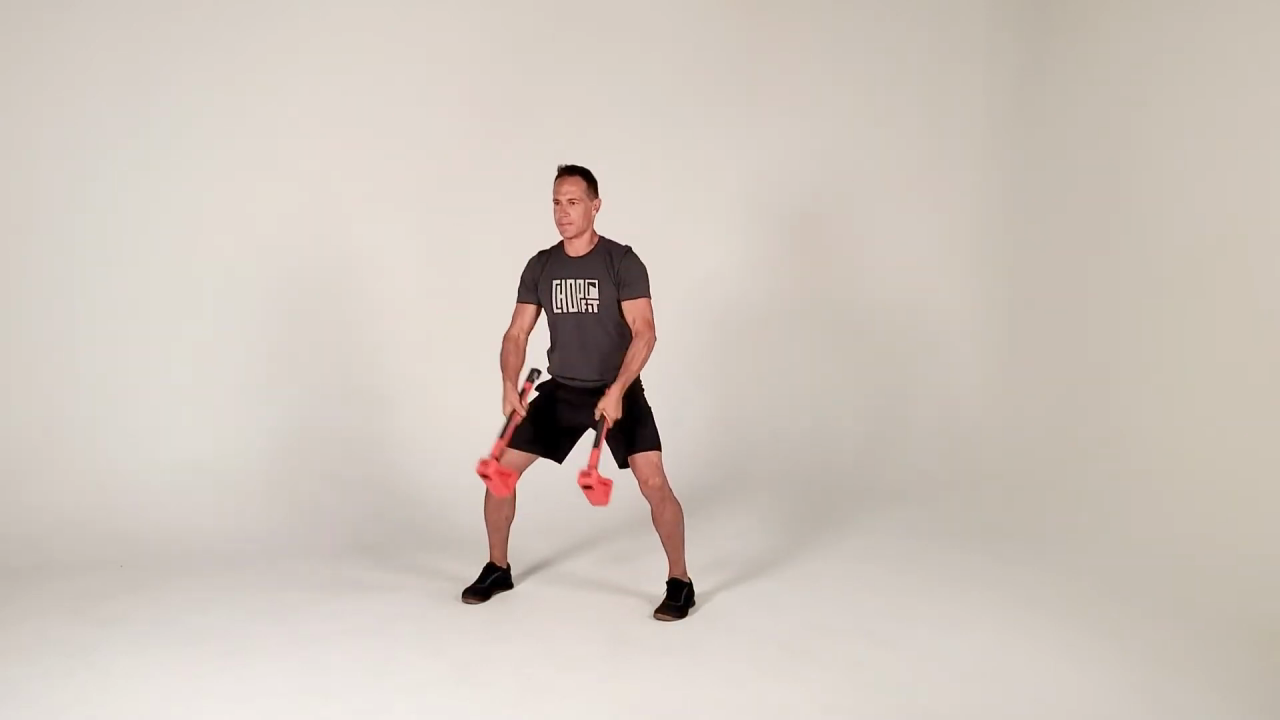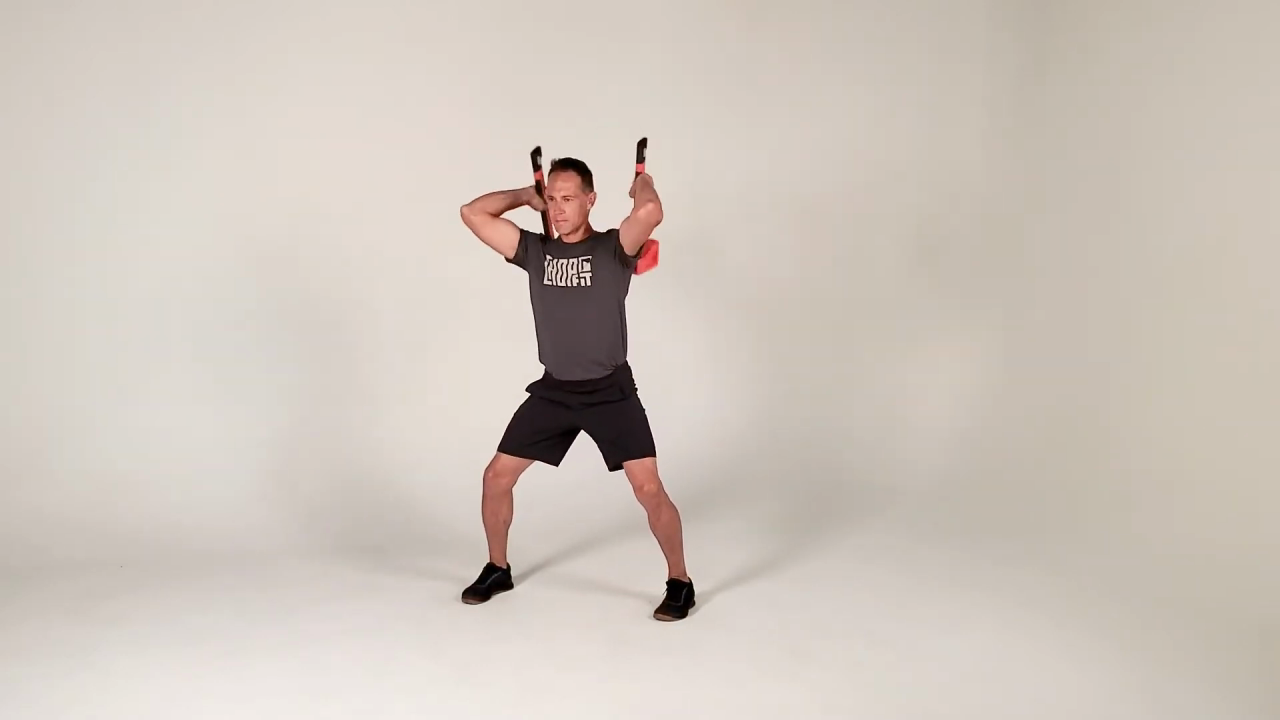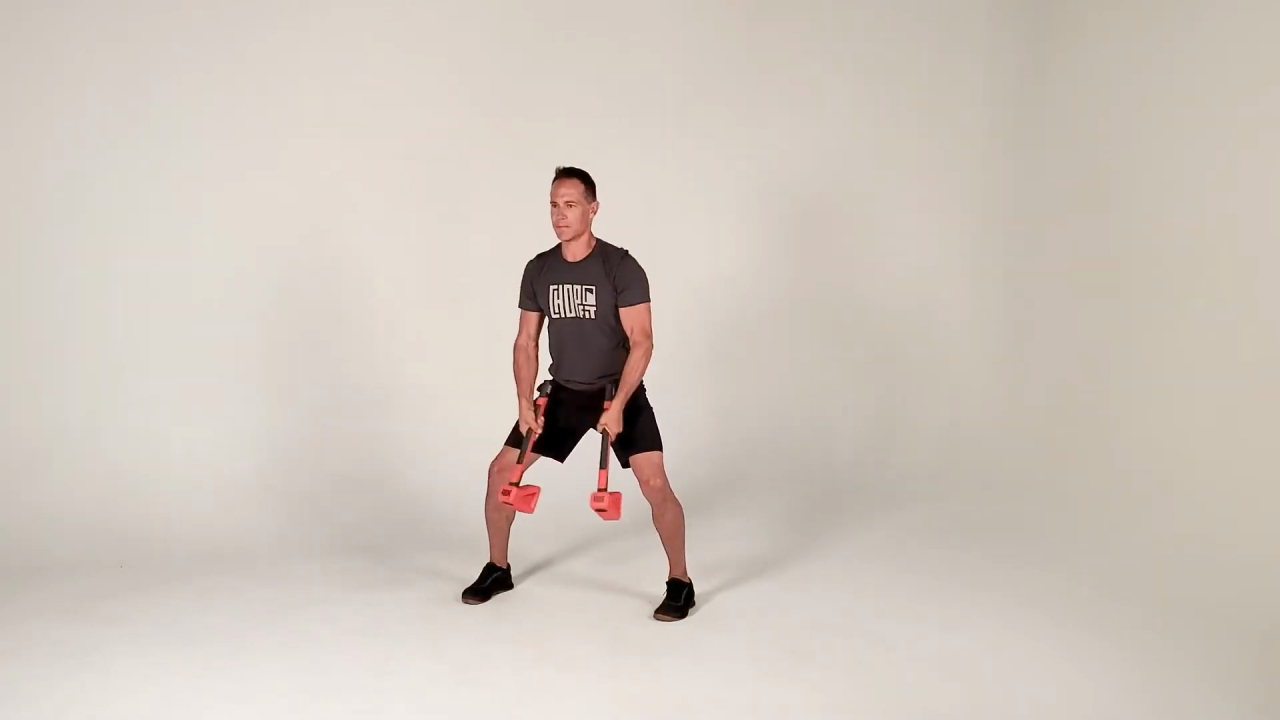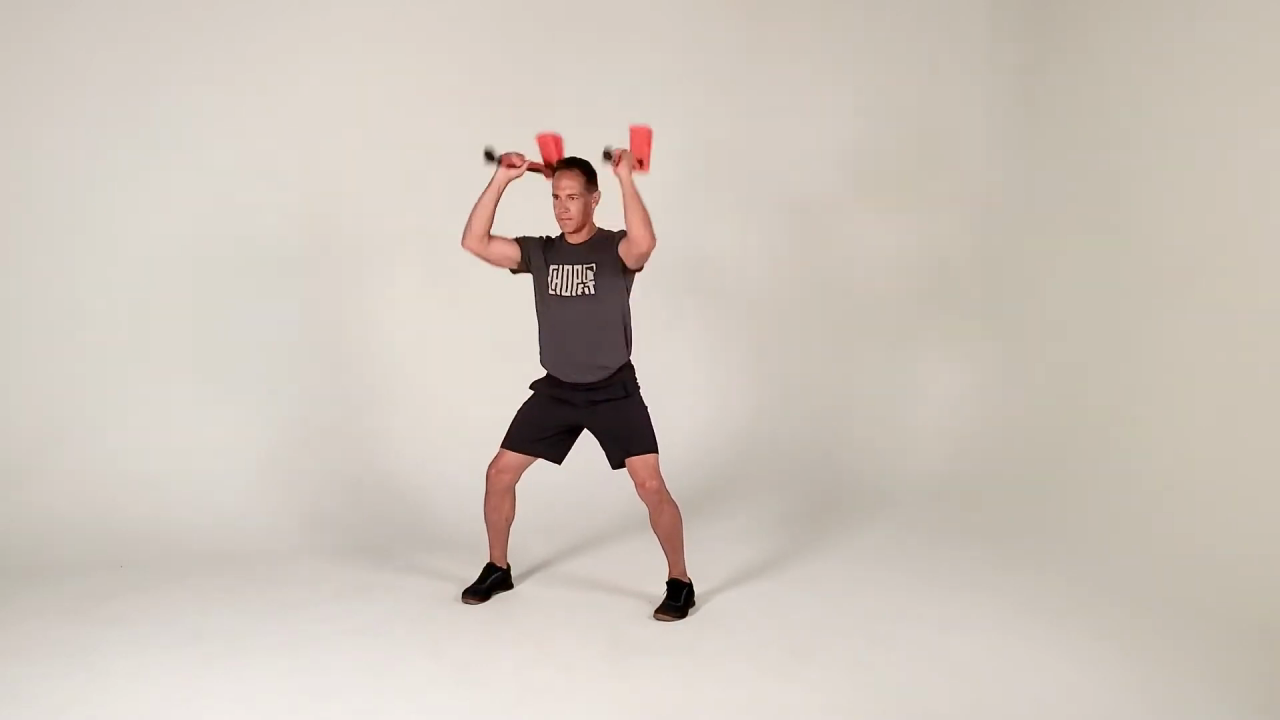
dt=0.7s
person 1, frame 1
left shoulder: (622, 261)
right shoulder: (540, 266)
left elbow: (644, 334)
right elbow: (517, 333)
left wrist: (616, 391)
right wrist: (510, 386)
left hip: (617, 391)
right hip: (561, 390)
left knee: (653, 483)
right knee: (500, 469)
left ankle: (679, 582)
right ankle: (497, 568)
person 1, frame 2
left shoulder: (614, 246)
right shoulder: (534, 249)
left elbow: (651, 213)
right elbow: (472, 214)
left wrist: (640, 183)
right wrist: (526, 197)
left hip: (610, 391)
right hip: (553, 391)
left knee: (648, 488)
right knee: (496, 476)
left ankle: (679, 582)
right ankle: (498, 568)
person 1, frame 3
left shoulder: (620, 266)
right shoulder: (538, 270)
left elbow: (641, 341)
right elbow: (526, 343)
left wrist: (618, 405)
right wrist: (524, 402)
left hip: (618, 393)
right hip: (563, 392)
left knee: (654, 484)
right knee: (501, 471)
left ankle: (680, 583)
right ankle: (497, 569)
person 1, frame 4
left shoulder: (616, 246)
right shoulder: (538, 251)
left elbow: (643, 245)
right elbow: (474, 243)
left wrist: (625, 178)
right wrist: (499, 180)
left hip: (613, 390)
right hip: (556, 390)
left knee: (650, 485)
right knee: (499, 473)
left ankle: (679, 583)
right ankle: (498, 569)
